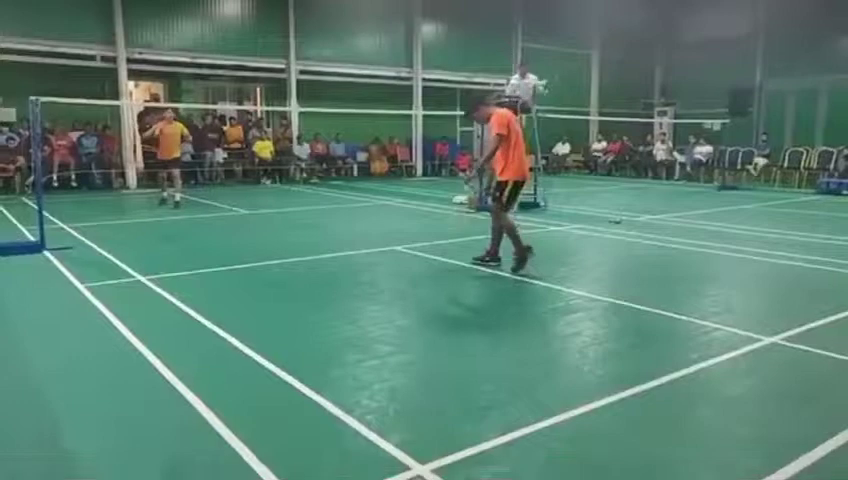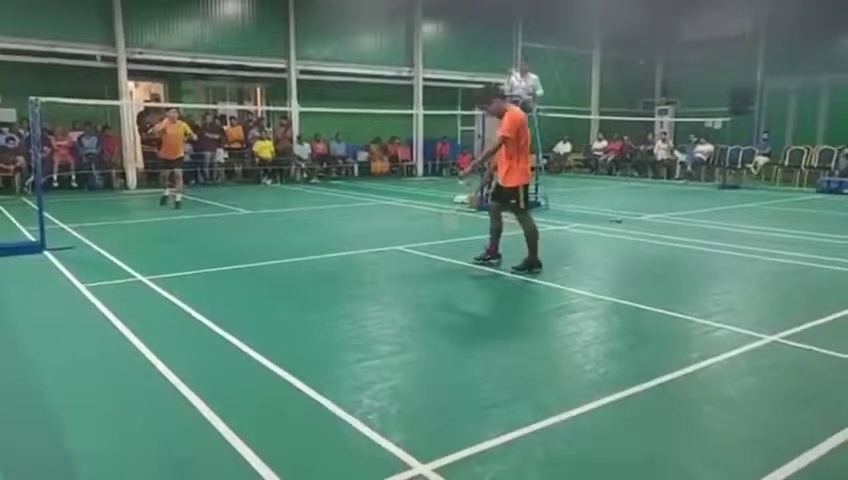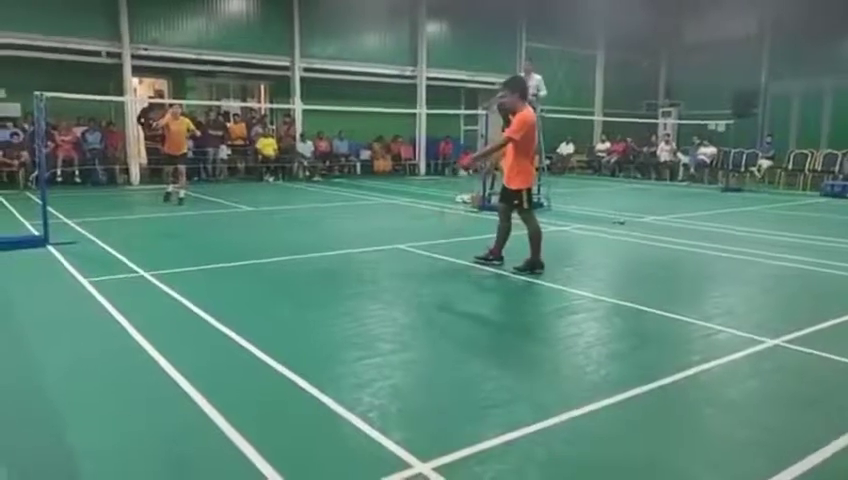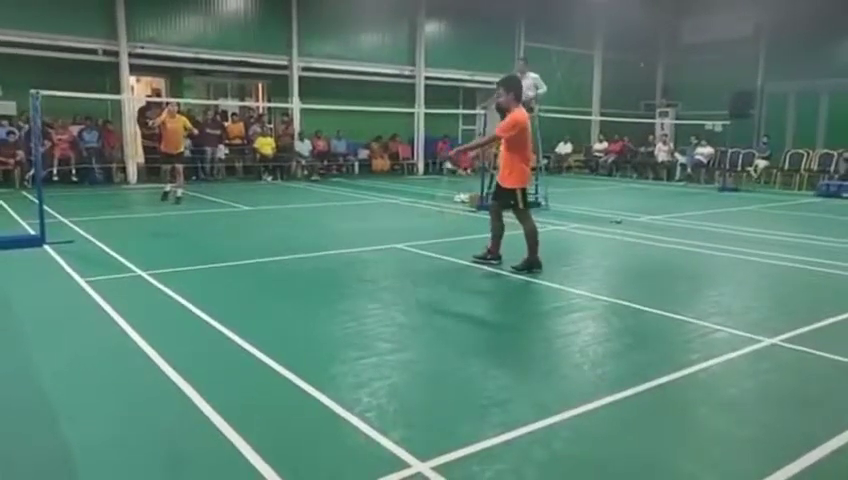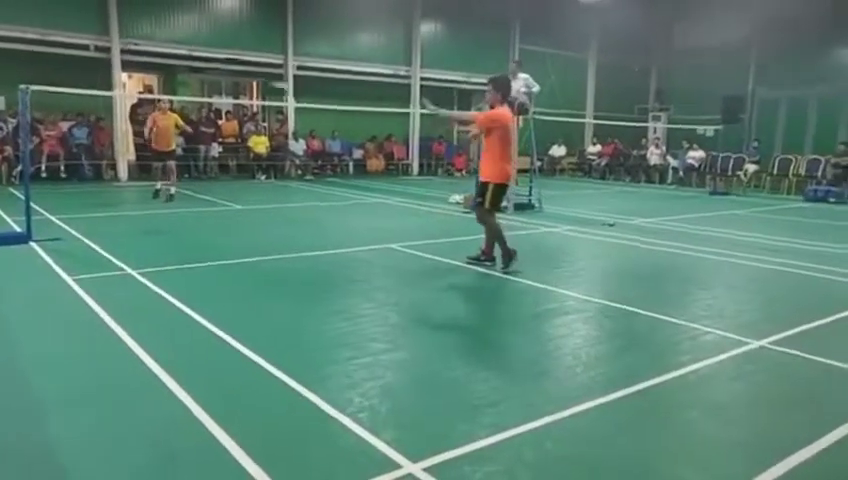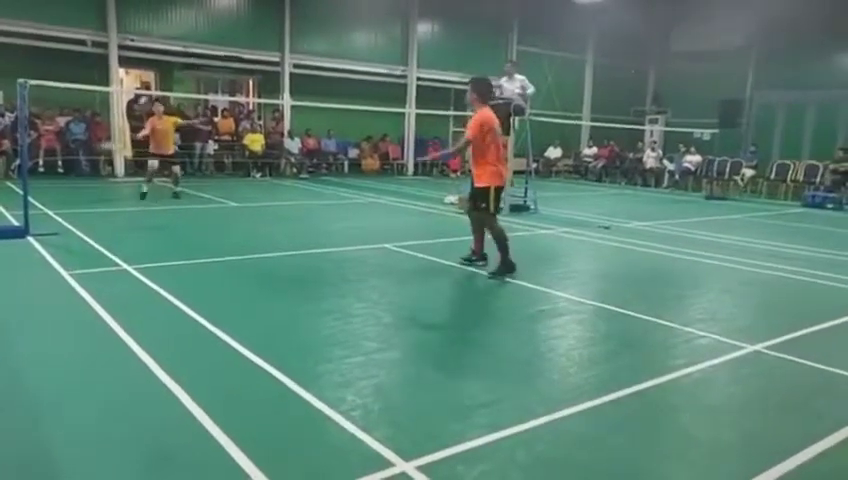
dt=0.4s
person 1, frame 1
left shoulder: (500, 115)
right shoulder: (501, 117)
left elbow: (494, 146)
left wrist: (477, 169)
right wrist: (488, 170)
left hip: (513, 173)
right hip: (507, 172)
left knee: (499, 211)
right knee: (496, 211)
left ankle: (521, 249)
right ankle: (493, 254)
person 1, frame 2
left shoulder: (513, 115)
right shoulder: (508, 116)
left elbow: (496, 146)
left wrist: (473, 165)
right wrist: (490, 171)
left hip: (516, 176)
right hip: (505, 175)
left knee: (523, 216)
right knee: (494, 209)
left ankle: (533, 261)
right ankle: (493, 253)
person 1, frame 3
left shoulder: (524, 117)
right shoulder: (520, 115)
left elbow: (501, 143)
left wrist: (475, 157)
right wrist: (493, 162)
left hip: (521, 177)
right hip: (511, 176)
left knee: (527, 217)
right knee: (503, 212)
left ankle: (536, 261)
right ankle: (496, 254)
person 1, frame 4
left shoulder: (516, 118)
right shoulder: (516, 116)
left elbow: (488, 139)
right elbow: (496, 139)
left wrist: (460, 150)
right wrist: (475, 150)
left hip: (516, 177)
right hip: (506, 175)
left knee: (523, 217)
right knee: (495, 209)
left ankle: (533, 260)
right ankle: (493, 252)
person 1, frame 5
left shoulder: (497, 115)
right shoulder: (504, 114)
left elbow: (463, 118)
right elbow: (482, 129)
left wrist: (436, 110)
left hip: (495, 175)
right hip: (497, 173)
left knee: (483, 214)
right knee: (486, 213)
left ankle: (506, 251)
right ankle: (488, 253)
person 1, frame 6
left shoulder: (481, 117)
right shoulder: (485, 115)
left elbow: (461, 147)
left wrist: (436, 156)
left hip: (490, 177)
right hip: (481, 175)
left knee: (488, 220)
right knee: (473, 212)
left ankle: (507, 263)
right ankle: (479, 253)
